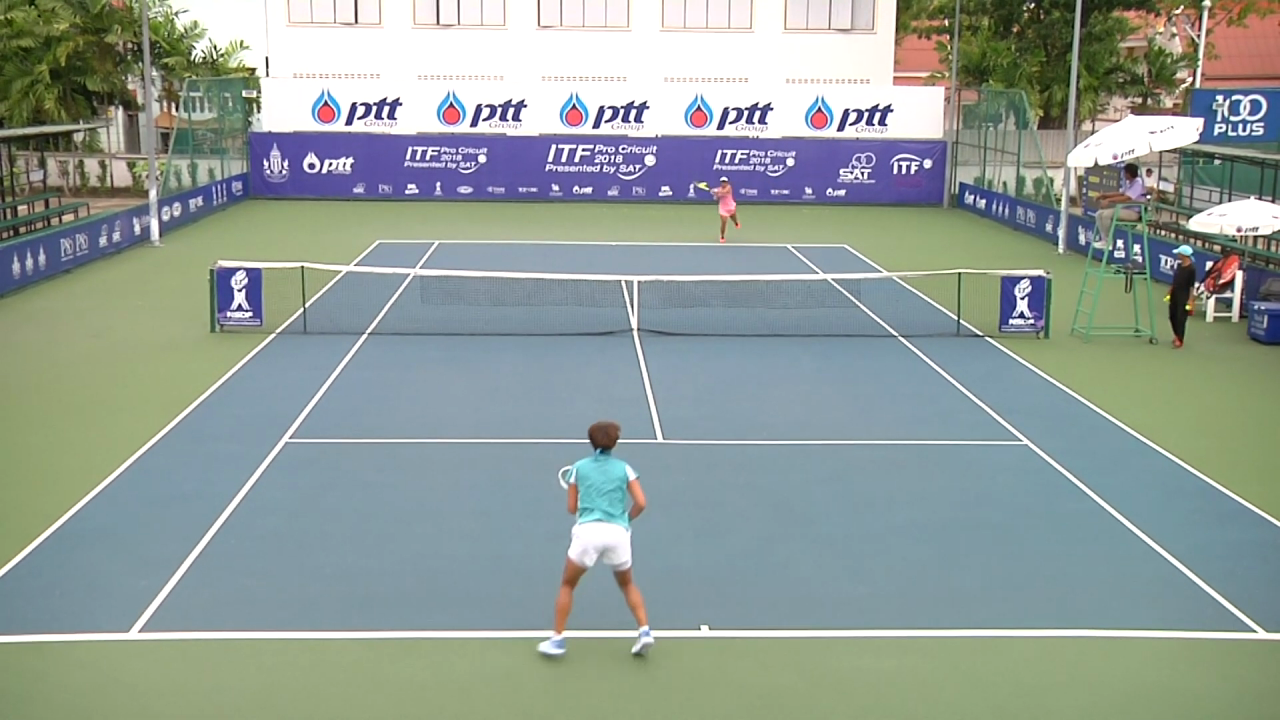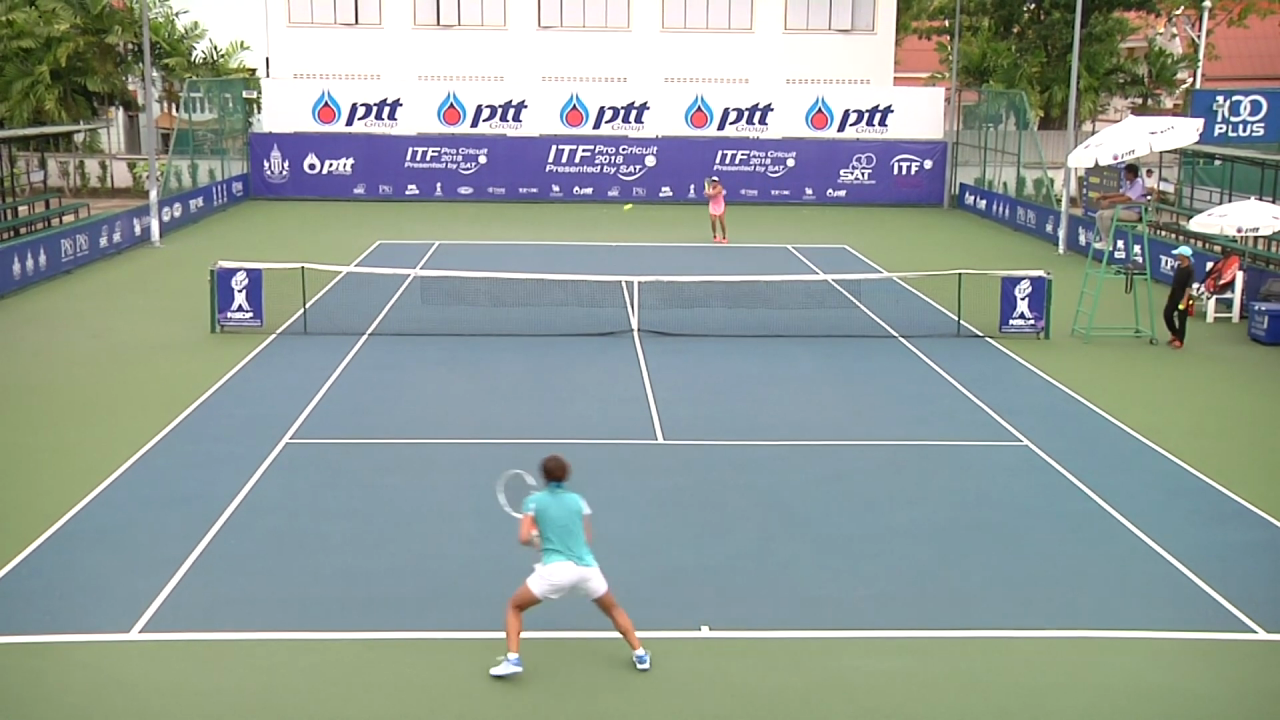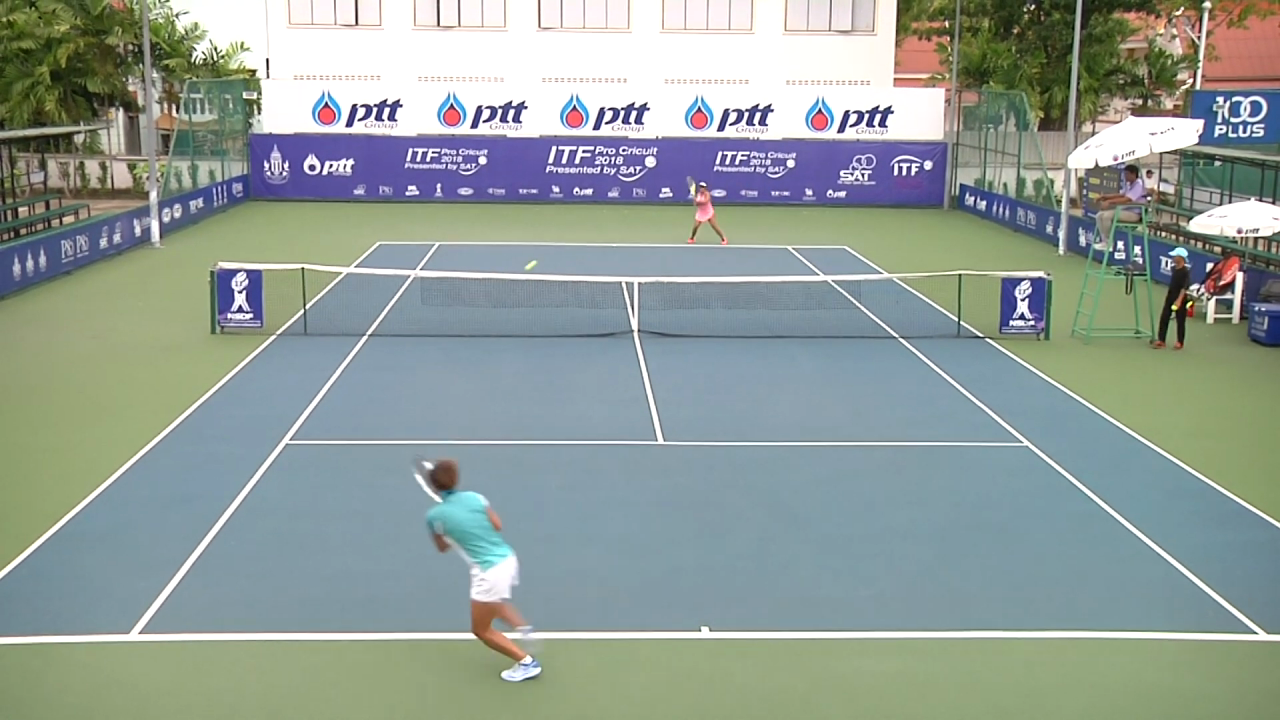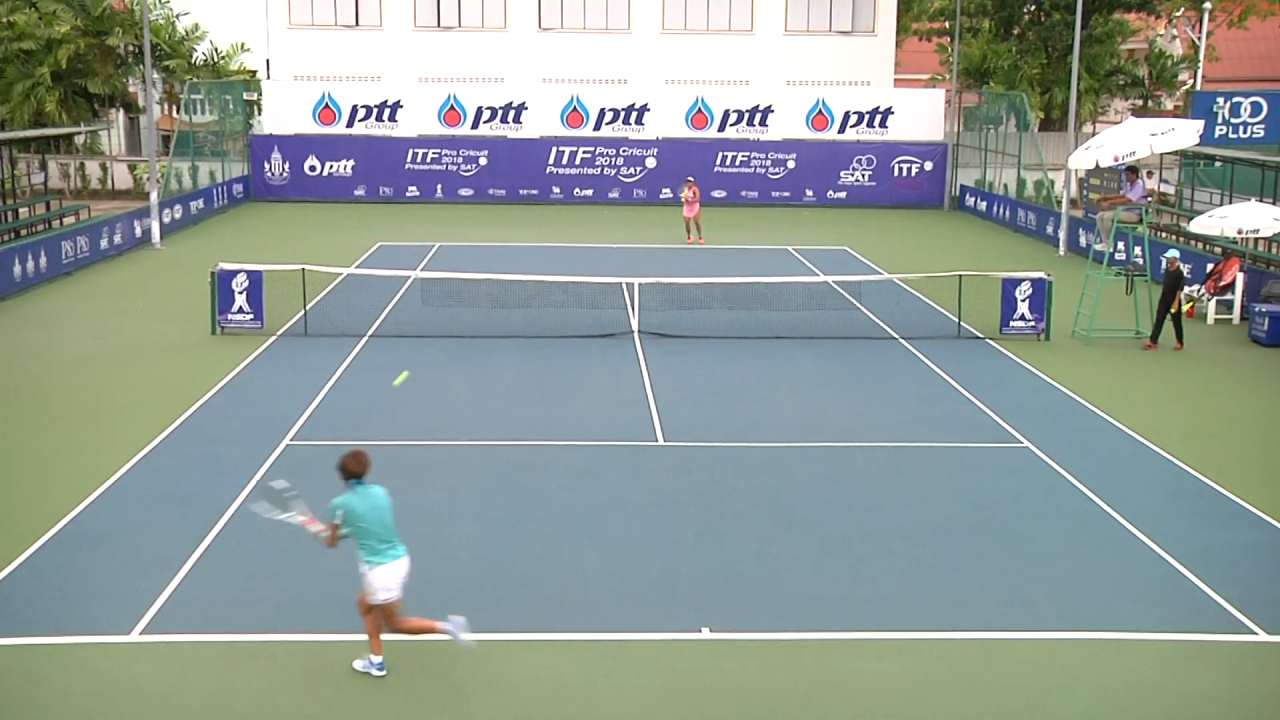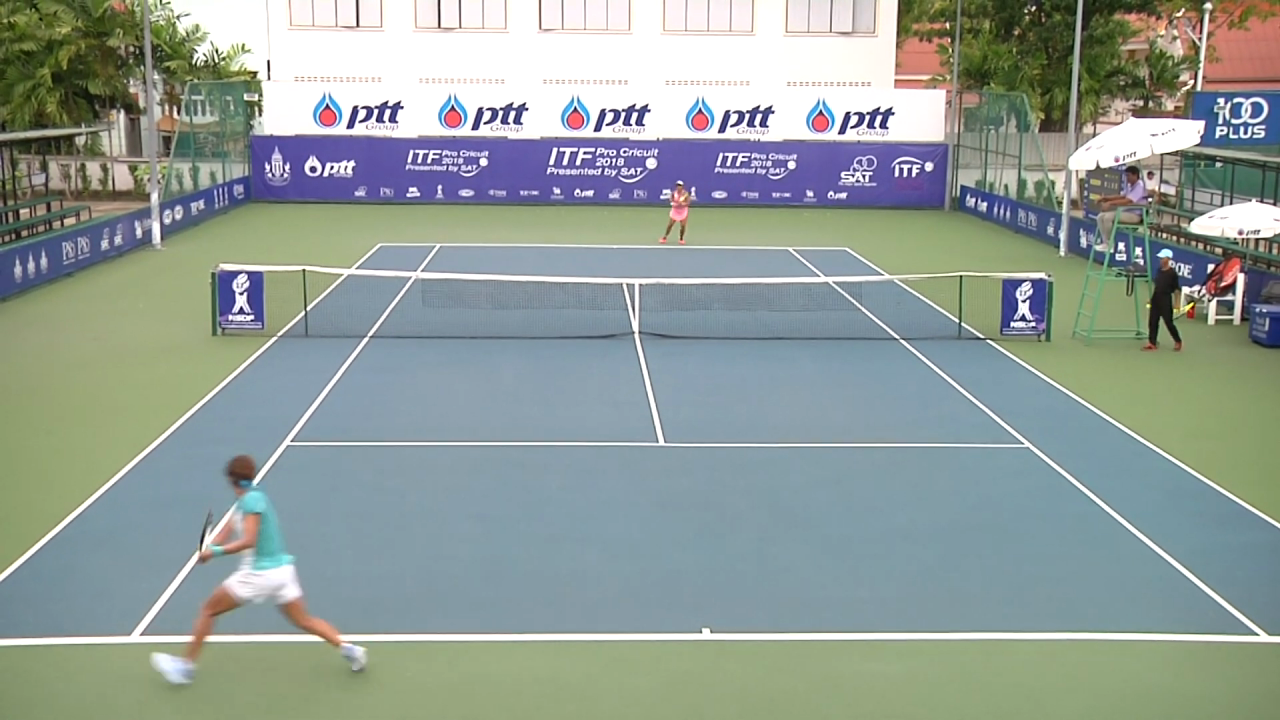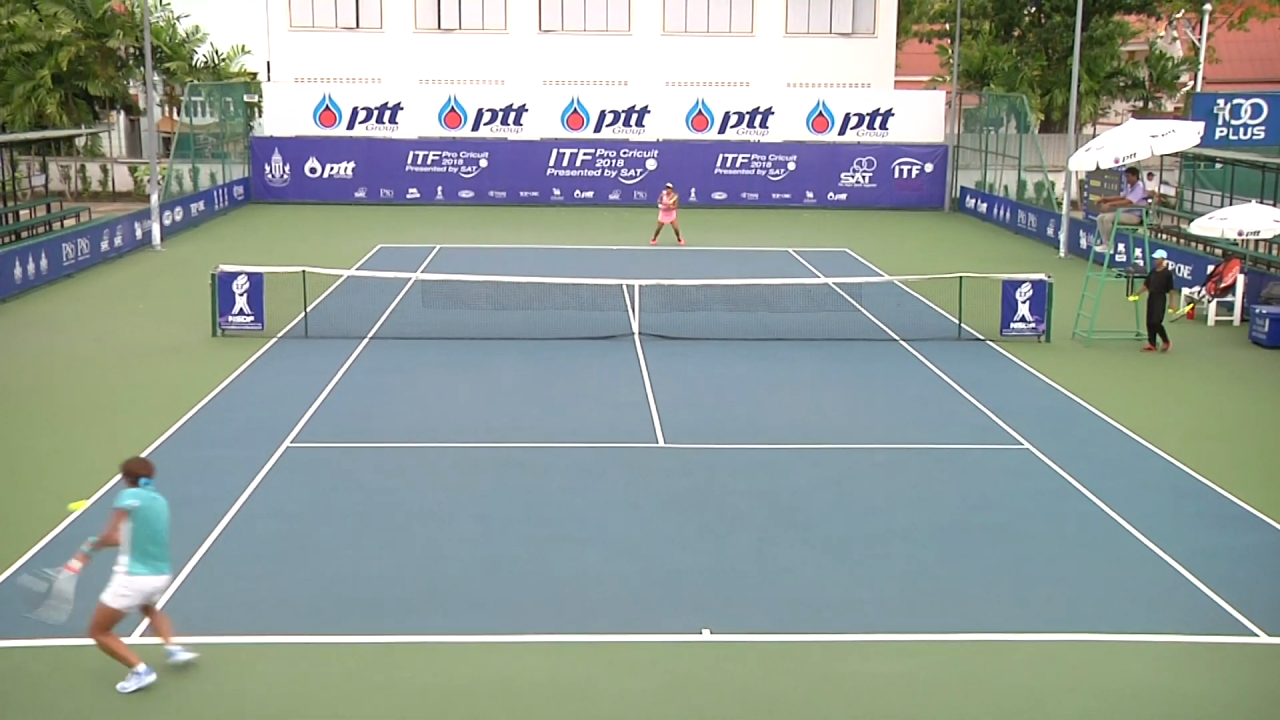
dt=0.2s
person 1, frame 1
left shoulder: (579, 467)
right shoulder: (624, 468)
left elbow: (572, 508)
right elbow: (641, 504)
left hip: (588, 533)
right hip: (617, 534)
left knee: (567, 586)
right knee: (627, 585)
left ankle: (557, 639)
right ankle: (644, 632)
person 1, frame 2
left shoulder: (534, 501)
right shoulder: (577, 500)
left elbow: (524, 538)
right elbow: (586, 539)
left wrist: (536, 536)
left hip: (554, 569)
right hip: (585, 567)
left knee: (514, 608)
right knee: (613, 609)
left ankle: (513, 660)
right ankle: (640, 654)
person 1, frame 3
left shoulder: (435, 515)
right shoulder: (475, 498)
left elbow: (442, 547)
left hip: (491, 571)
right hip: (507, 559)
left knee: (481, 630)
right knee: (493, 602)
left ankle: (527, 663)
right ankle: (522, 628)
person 1, frame 4
left shoulder: (339, 504)
right shoulder: (379, 492)
left elbow: (331, 542)
left wrist: (331, 533)
left hip: (379, 569)
right hip: (398, 560)
left knee: (396, 625)
right knee: (364, 606)
left ankle: (447, 627)
right ankle: (376, 660)
person 1, frame 5
left shoulder: (251, 500)
right shoulder: (243, 503)
left elbow: (249, 541)
right elbow: (226, 533)
left wrist: (216, 552)
right wrist: (210, 547)
left hip: (260, 573)
right hip: (282, 569)
left knee: (208, 611)
right knee: (304, 620)
left ankle: (186, 665)
right ankle: (347, 648)
person 1, frame 6
left shoulder: (129, 497)
right shoulder: (160, 501)
left elbow: (110, 537)
right elbow: (121, 538)
left wrist: (88, 547)
right wrist: (86, 552)
left hip: (135, 578)
right hip: (161, 576)
left knee: (97, 632)
right knee: (149, 609)
left ankle: (140, 670)
right ankle: (174, 649)
